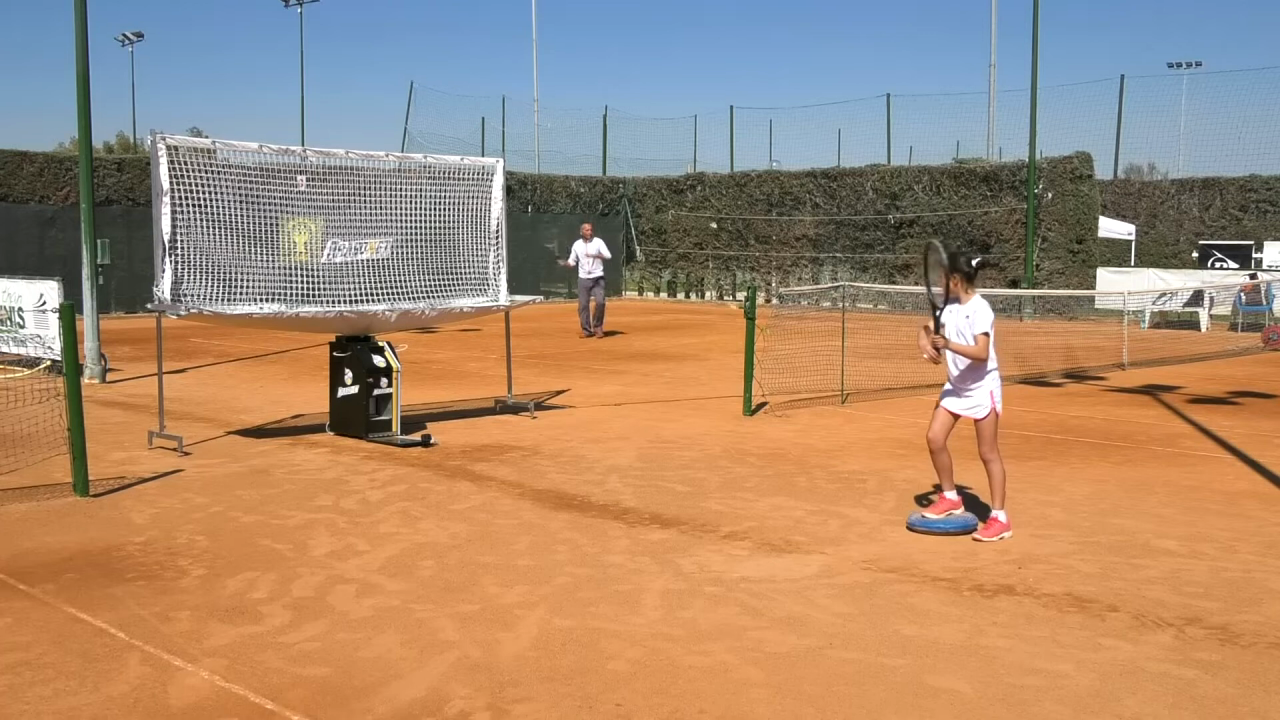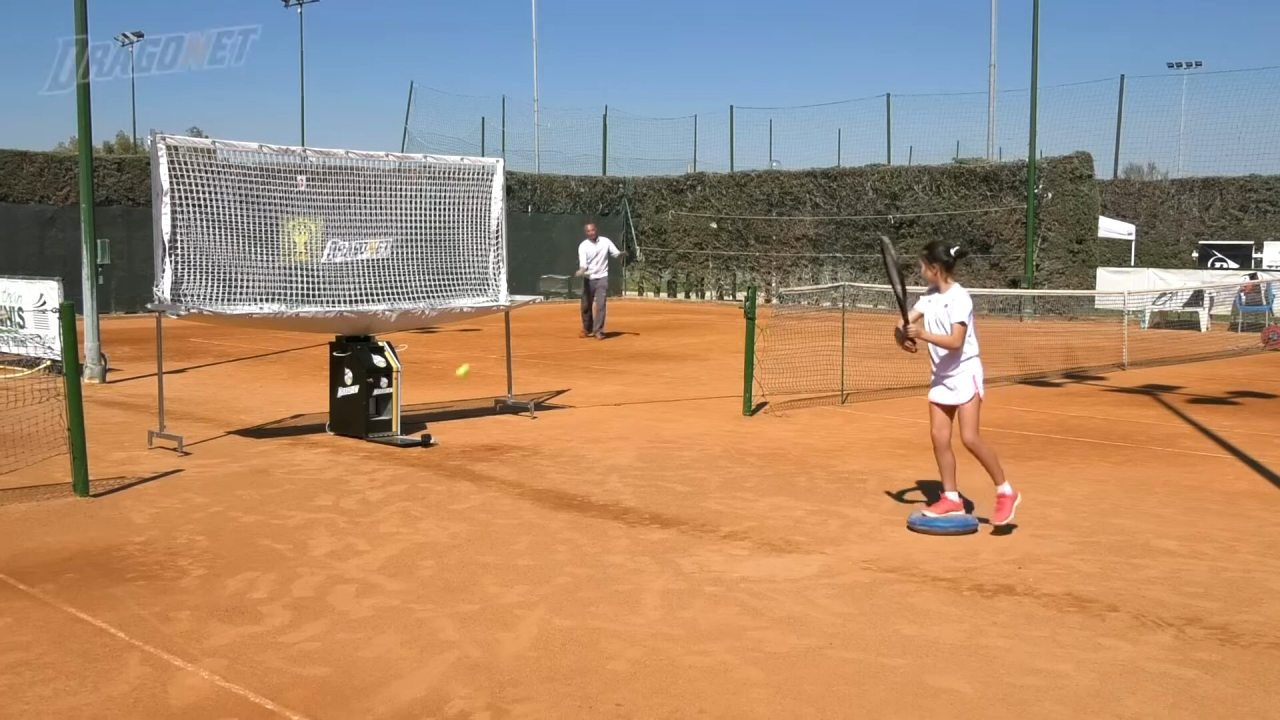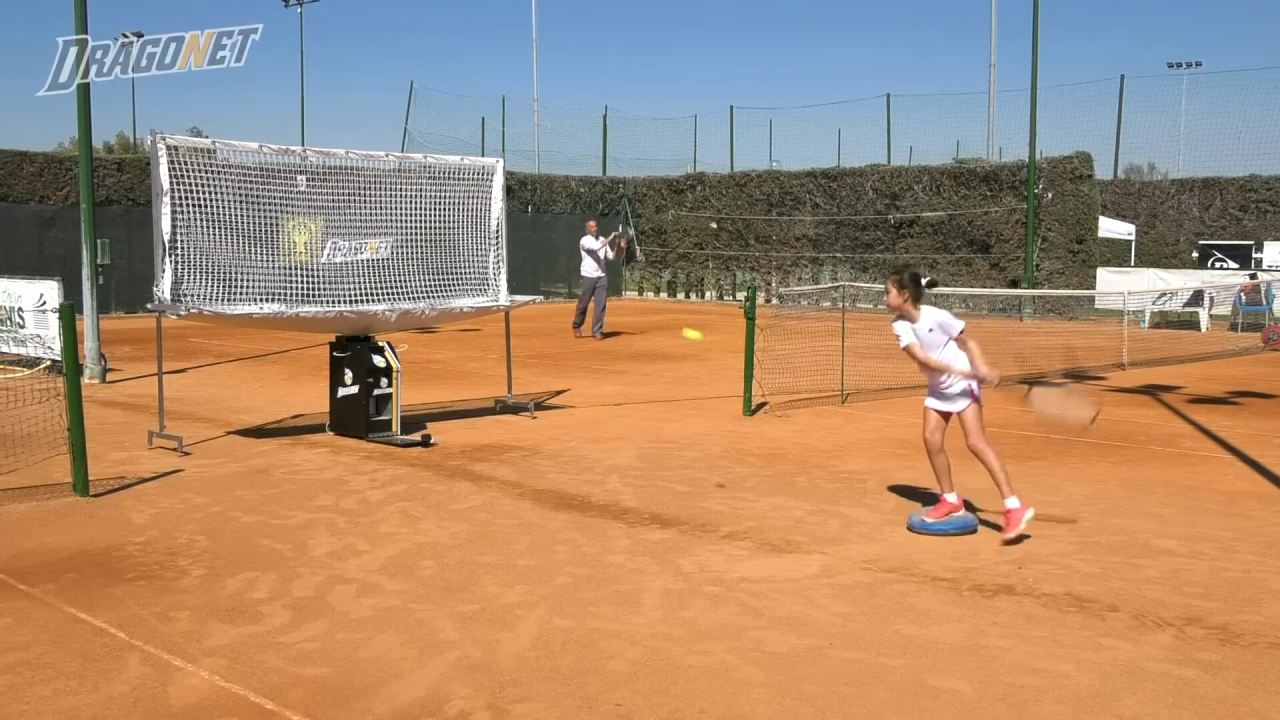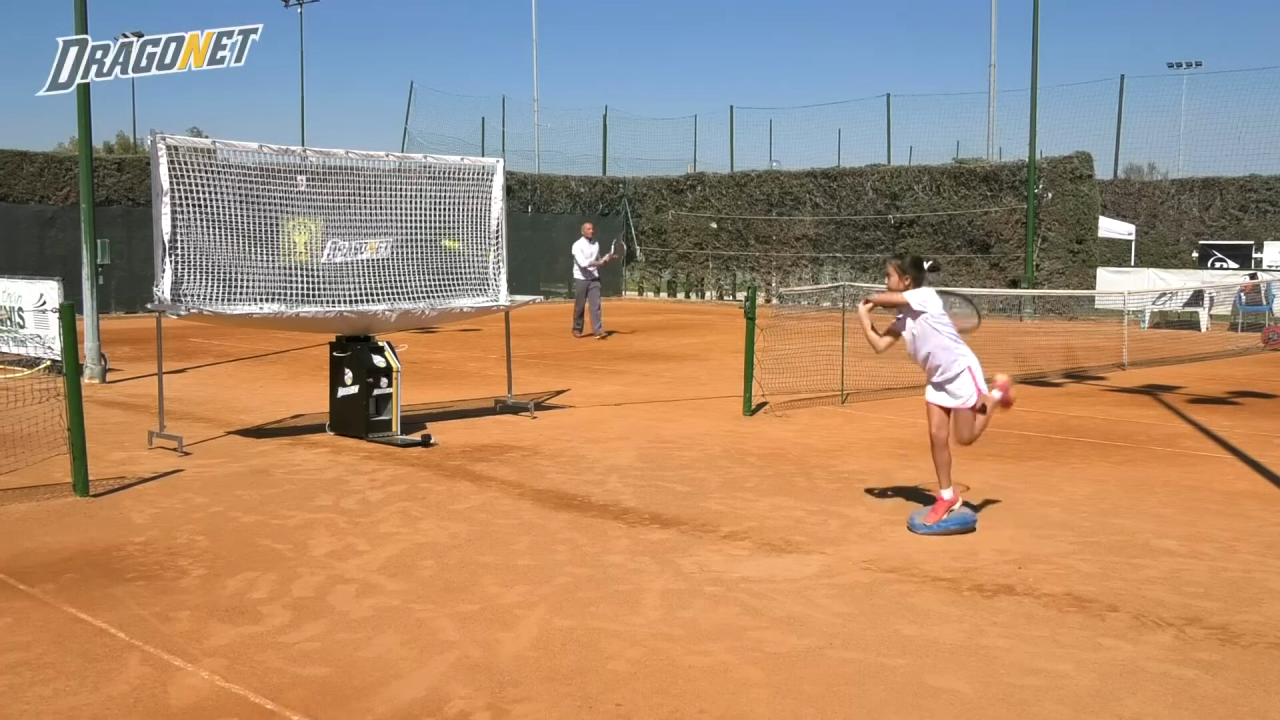
dt=0.4s
person 1, frame 1
left shoulder: (980, 309)
right shoulder: (949, 305)
left elbow: (981, 353)
right elbow: (925, 330)
left wrist: (948, 344)
right wrist: (927, 346)
left hip: (982, 387)
right hip: (956, 386)
left knee: (988, 452)
right knee: (934, 438)
left ankle: (1000, 518)
right ankle: (950, 498)
person 1, frame 2
left shoulder: (960, 298)
right shoulder: (929, 295)
left elbow: (955, 343)
right elbow: (908, 321)
left wrist: (921, 335)
right wrist: (904, 335)
left hip: (965, 374)
right hip: (941, 376)
left knee: (970, 438)
right knee: (939, 438)
left ankle: (1005, 493)
right ankle: (951, 499)
person 1, frame 3
left shoulder: (939, 317)
right shoulder: (900, 324)
left elbow: (968, 342)
right elbow: (922, 359)
left wrist: (982, 368)
right wrist: (959, 371)
left hip: (962, 385)
right hip: (938, 389)
left knee: (976, 443)
right knee: (931, 440)
left ankle: (1014, 507)
right ankle: (950, 500)
person 1, frame 4
left shoulder: (926, 296)
right shoulder: (904, 315)
left elbow: (883, 298)
right elbow: (880, 346)
left wrist: (871, 301)
right wrist: (864, 318)
left hip: (963, 372)
right hip: (938, 379)
left knee: (965, 437)
right knee: (937, 437)
left ankle: (997, 393)
right ankle: (947, 497)
